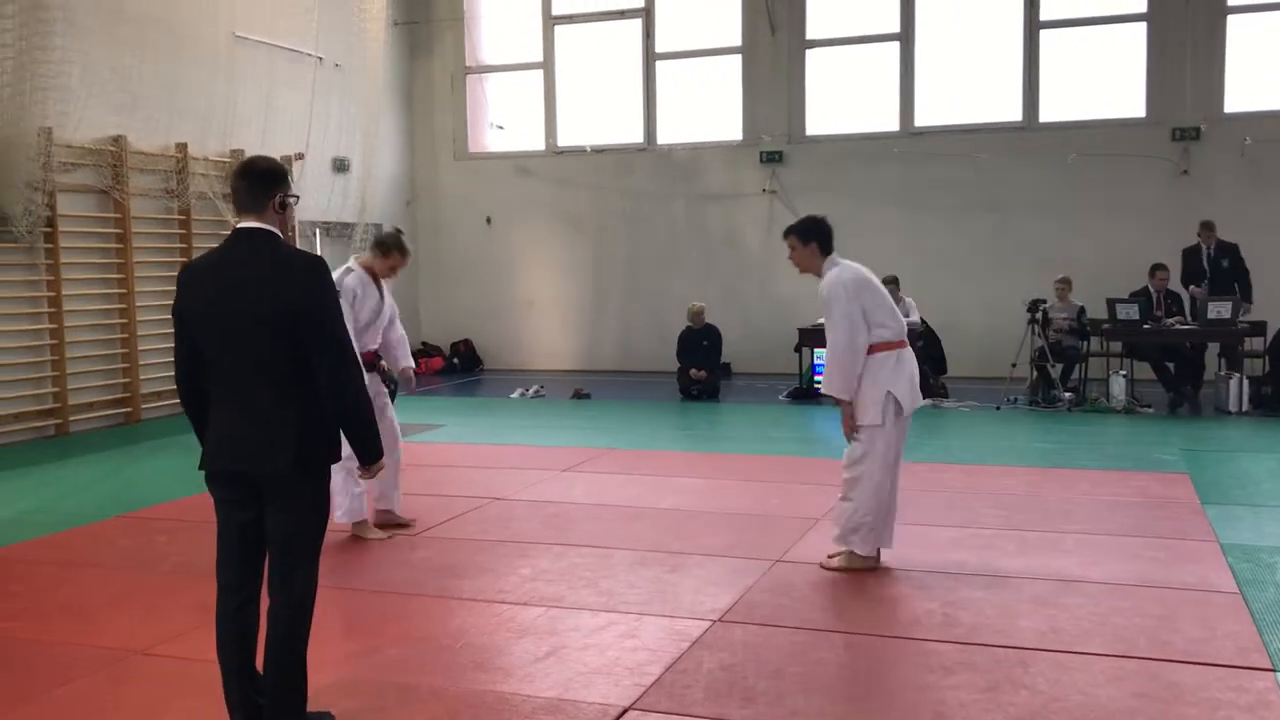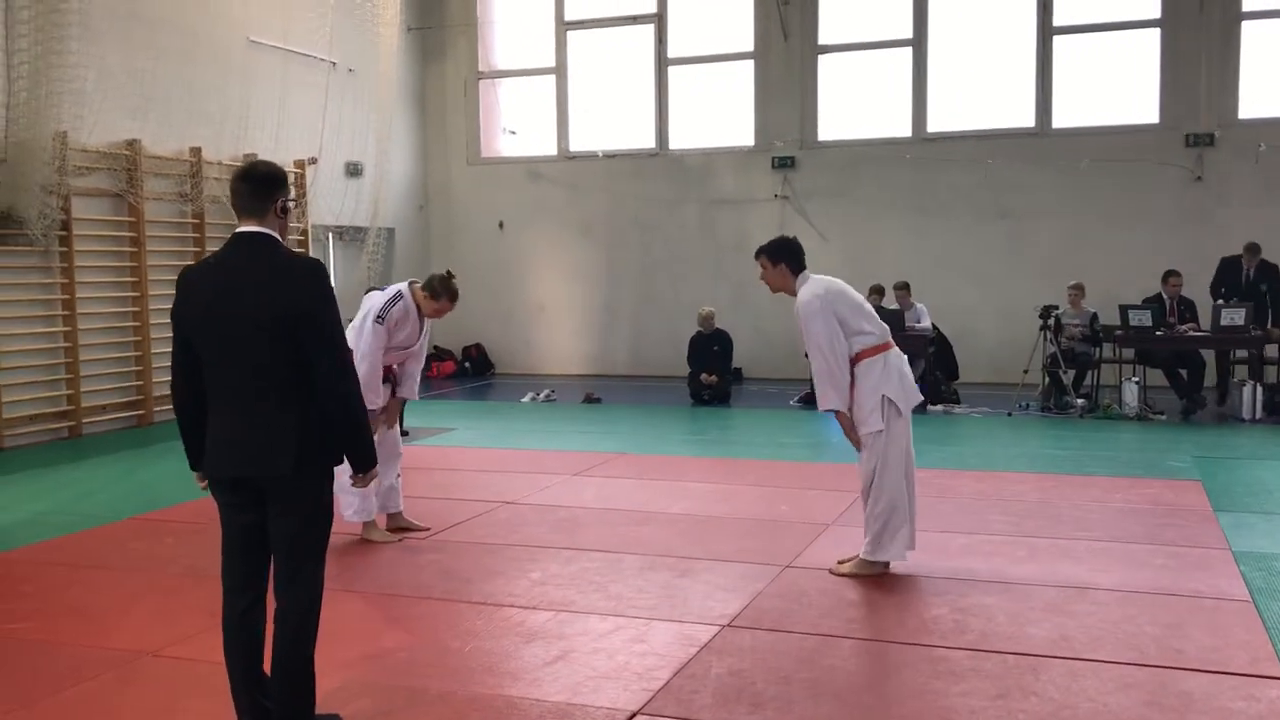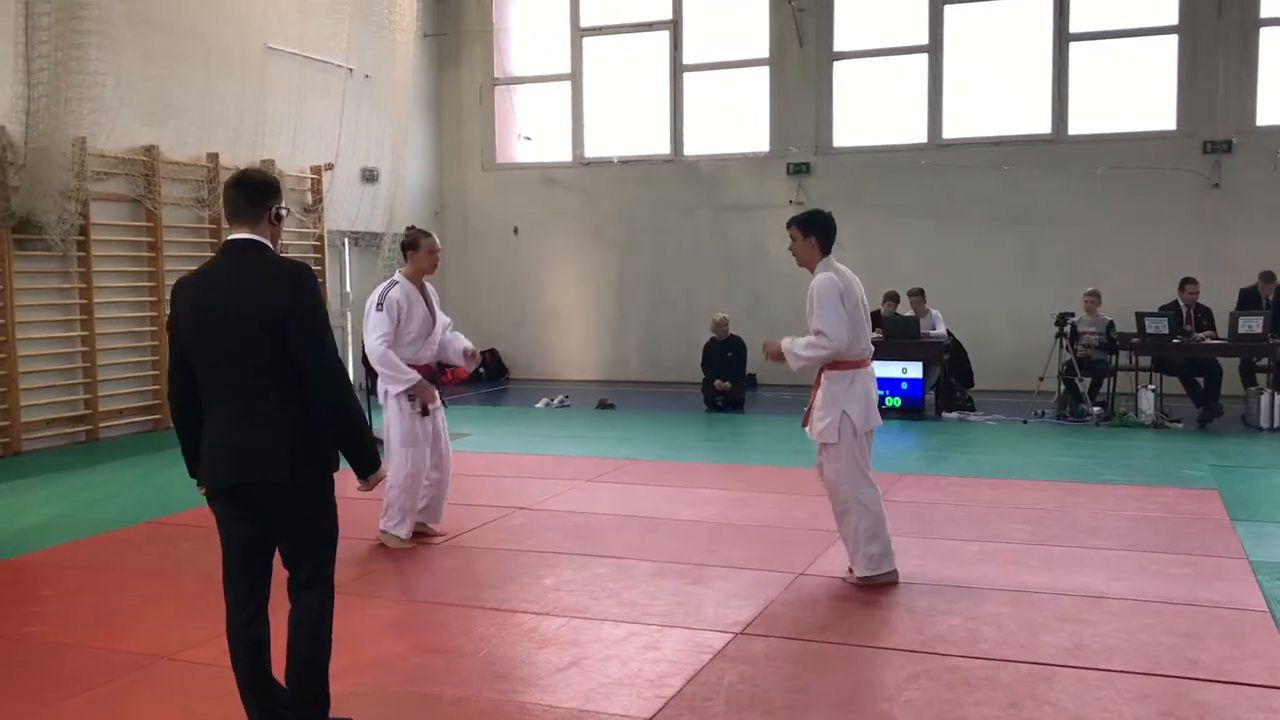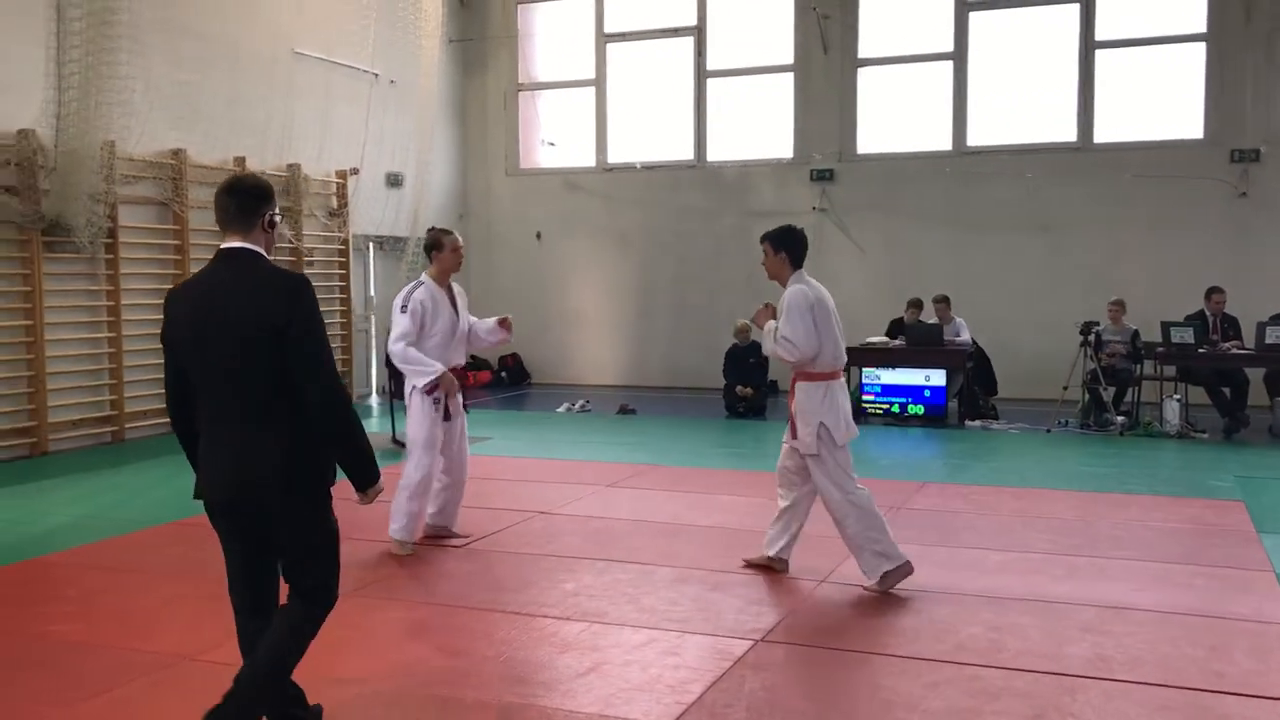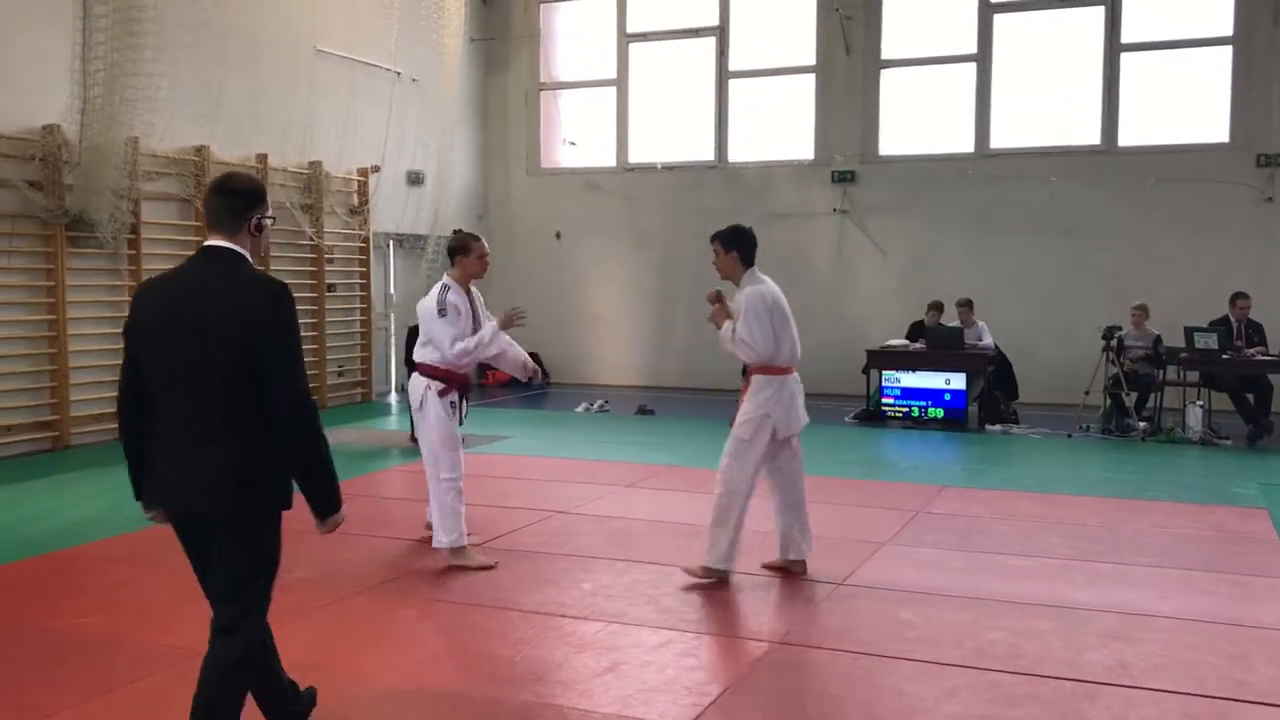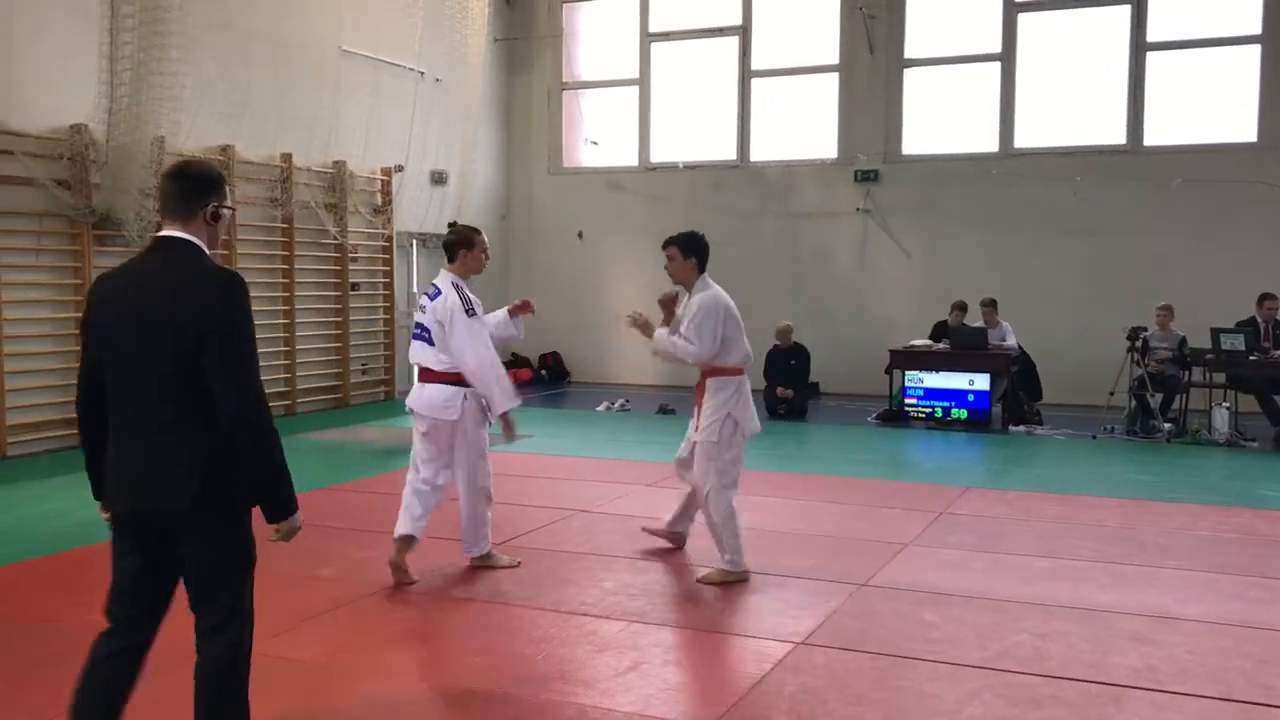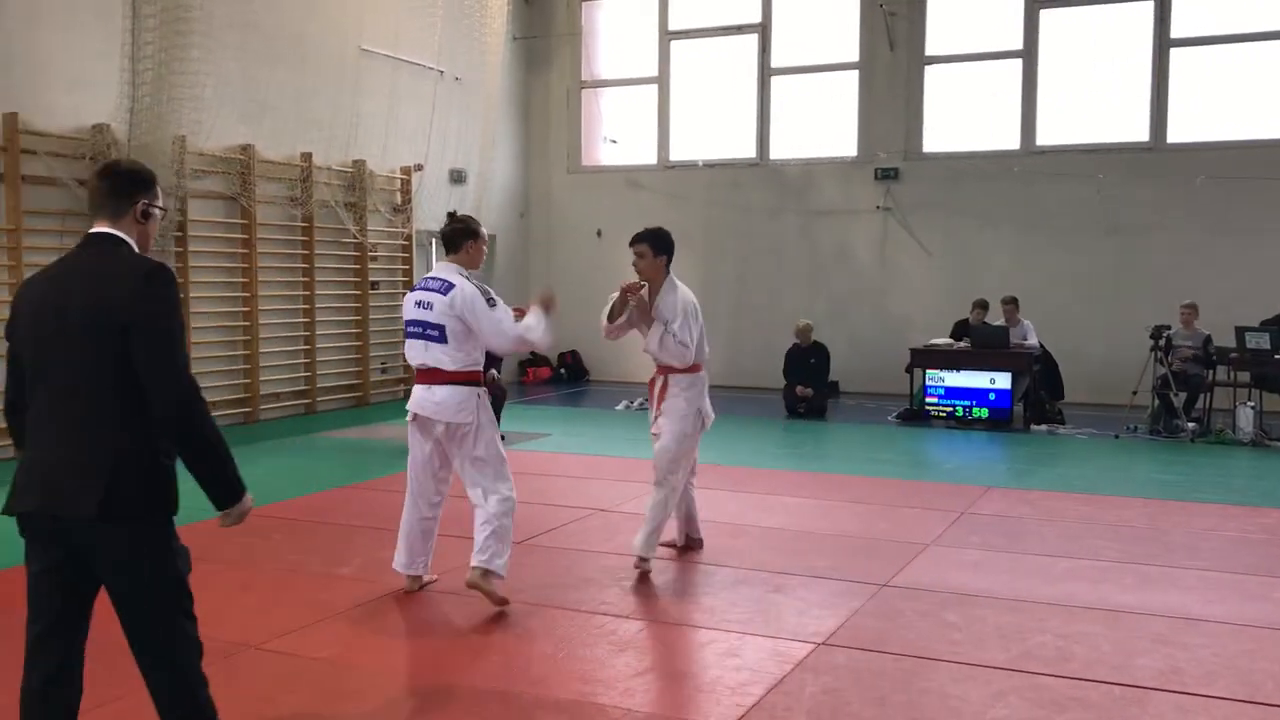
dt=0.4s
person 1, frame 1
left shoulder: (195, 276)
right shoulder: (304, 270)
left elbow: (188, 376)
right elbow: (339, 370)
right wrist: (368, 444)
left hip: (228, 455)
right hip: (295, 453)
left knee: (236, 585)
right knee: (289, 588)
person 1, frame 2
left shoulder: (194, 280)
right shoulder: (303, 274)
left elbow: (185, 382)
right elbow: (336, 374)
left wrist: (198, 454)
right wrist: (361, 453)
left hip: (228, 458)
right hip: (297, 457)
left knee: (241, 588)
right knee: (297, 590)
person 1, frame 3
left shoulder: (189, 290)
right shoulder: (292, 279)
left elbow: (181, 392)
right elbow: (328, 379)
left wrist: (199, 463)
right wrist: (364, 457)
left hip: (225, 464)
right hip: (292, 462)
left knee: (244, 596)
right knee: (311, 588)
person 1, frame 4
left shoulder: (182, 298)
right shoulder: (287, 289)
left elbow: (179, 402)
right elbow: (325, 392)
right wrist: (364, 470)
left hip: (222, 477)
right hip: (289, 474)
left knee: (252, 603)
right knee: (312, 593)
person 1, frame 5
left shoulder: (152, 295)
right shoulder: (266, 296)
left elbow: (131, 404)
right elbow: (293, 408)
left wrist: (146, 483)
right wrist: (325, 496)
left hip: (178, 486)
right hip: (244, 488)
left knee: (238, 609)
right knee: (236, 623)
person 1, frame 6
left shoulder: (108, 287)
right shoulder: (219, 287)
left elbow: (90, 399)
right elbow: (243, 406)
left wrist: (106, 481)
right wrist: (279, 501)
left hip: (134, 489)
right hip: (206, 489)
left knee: (128, 626)
right knee: (223, 628)
person 1, frame 7
right shoulder: (144, 279)
right elbow: (175, 400)
right wrist: (228, 487)
right hip: (123, 494)
left knee: (53, 647)
right knee: (166, 637)
person 2, frame 1
left shoulder: (834, 282)
right shoulder: (845, 273)
left elbow: (845, 344)
left wrist: (843, 400)
right wrist: (850, 395)
left hip: (884, 372)
right hip: (890, 367)
left knee: (865, 462)
right knee: (878, 462)
left ankle: (861, 548)
right ankle: (867, 543)
person 2, frame 2
left shoulder: (808, 301)
right shoulder: (819, 288)
left elbow: (829, 359)
left wrist: (841, 411)
right wrist: (846, 408)
left hip: (876, 378)
right hip: (882, 371)
left knee: (881, 470)
right knee: (889, 469)
left ankle: (875, 557)
right ankle: (878, 550)
person 2, frame 3
left shoulder: (824, 283)
right shoulder: (839, 276)
left elbow: (832, 342)
left wrist: (786, 349)
right wrist: (794, 350)
left hip: (843, 387)
right hip: (851, 382)
left knee: (848, 481)
right knee: (835, 474)
left ankle: (876, 566)
right ankle: (873, 557)
person 2, frame 4
left shoulder: (796, 295)
right shoulder: (807, 290)
left elbow: (799, 350)
left wrist: (768, 327)
right wrist: (774, 324)
left hip: (816, 398)
right hip: (817, 394)
left knee: (839, 489)
right knee: (792, 477)
left ankle: (889, 562)
right ankle: (776, 554)
person 2, frame 5
left shoulder: (753, 295)
right shoulder: (759, 288)
left elbow: (754, 350)
left wrist: (724, 325)
right wrist: (728, 314)
left hip: (768, 391)
right hip: (780, 386)
left knee: (733, 477)
right knee: (785, 475)
left ankle: (718, 562)
right ankle: (794, 555)
person 2, frame 6
left shoulder: (708, 300)
right shoulder: (698, 297)
left elbow: (691, 350)
right elbow: (689, 341)
left wrist: (653, 332)
right wrist: (670, 316)
left hip: (725, 393)
right hip: (716, 391)
left knee: (713, 480)
right knee: (688, 464)
left ankle: (733, 564)
right ankle: (678, 530)
person 2, frame 7
left shoulder: (681, 300)
right shoulder: (641, 292)
left elbow: (681, 355)
right elbow: (610, 331)
left wrist: (648, 320)
right wrist: (619, 302)
left hip: (685, 388)
right hip: (664, 385)
left knee: (667, 467)
right knee: (678, 466)
left ankle: (646, 550)
right ankle: (689, 534)
person 3, frame 1
left shoulder: (378, 282)
right shoulder: (344, 282)
left elbow: (391, 326)
left wrist: (403, 364)
left hip: (369, 368)
left knee: (388, 438)
right knee: (350, 447)
left ankle: (384, 509)
right ankle: (356, 519)
person 3, frame 2
left shoulder: (423, 309)
right shoulder: (385, 306)
left elbow: (414, 359)
right elbow: (367, 359)
left wrist: (397, 400)
right wrist: (371, 408)
left hip: (383, 377)
right hip: (356, 376)
left knee: (389, 449)
left ankle: (394, 514)
right ankle: (367, 522)
person 3, frame 3
left shoulder: (428, 291)
right shoulder: (388, 295)
left elbow: (444, 332)
right elbow: (377, 349)
left wrist: (464, 350)
right wrist: (413, 384)
left hip: (425, 384)
right hip: (400, 388)
left knee: (438, 460)
right knee: (408, 463)
left ankle: (418, 520)
right ankle: (392, 528)
person 3, frame 4
left shoulder: (456, 292)
right shoulder: (415, 296)
left elbow: (467, 331)
right elbow: (399, 348)
left wrist: (496, 327)
right wrist: (438, 374)
left hip: (451, 392)
right hip: (427, 392)
left knee: (455, 464)
right knee: (422, 466)
left ankle: (437, 523)
right ankle: (401, 534)
person 3, frame 5
left shoulder: (471, 295)
right shoulder: (442, 300)
left elbow: (495, 337)
right elbow: (454, 351)
left wrist: (523, 362)
right wrist: (497, 329)
left hip: (452, 390)
right hip: (434, 391)
left knee: (446, 464)
right knee: (446, 468)
left ankle: (437, 523)
right ankle: (455, 548)
person 3, frame 6
left shoulder: (442, 289)
right shoulder: (456, 298)
left elbow: (478, 330)
right elbow: (478, 354)
left wrist: (510, 314)
right wrist: (503, 406)
left hip: (428, 392)
right hip: (454, 397)
left knee: (426, 475)
right knee: (474, 478)
left ankle: (402, 544)
right ankle: (479, 552)
person 3, frame 7
left shoulder: (416, 289)
right shoulder: (469, 291)
right elbow: (509, 339)
left wrist: (506, 321)
right wrist: (538, 315)
left hip: (423, 395)
right hip: (460, 399)
left knee: (423, 490)
right knee: (494, 489)
left ankle: (413, 572)
right ankle: (484, 570)
